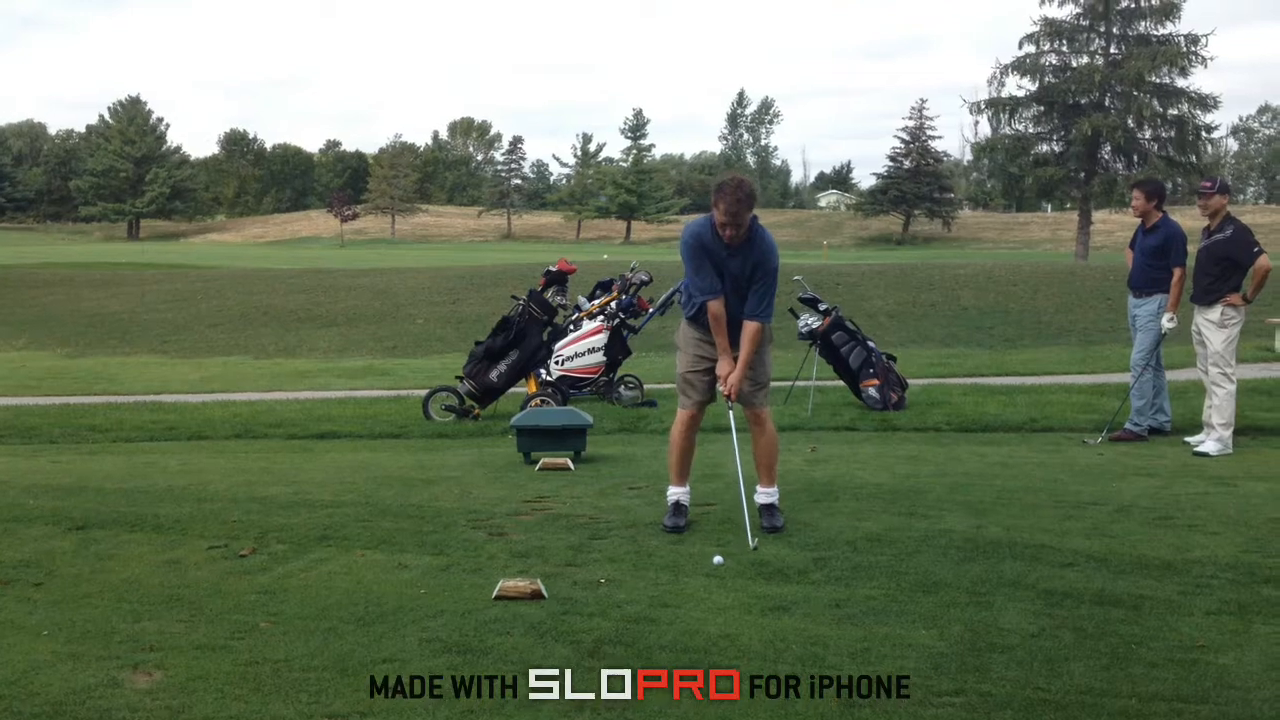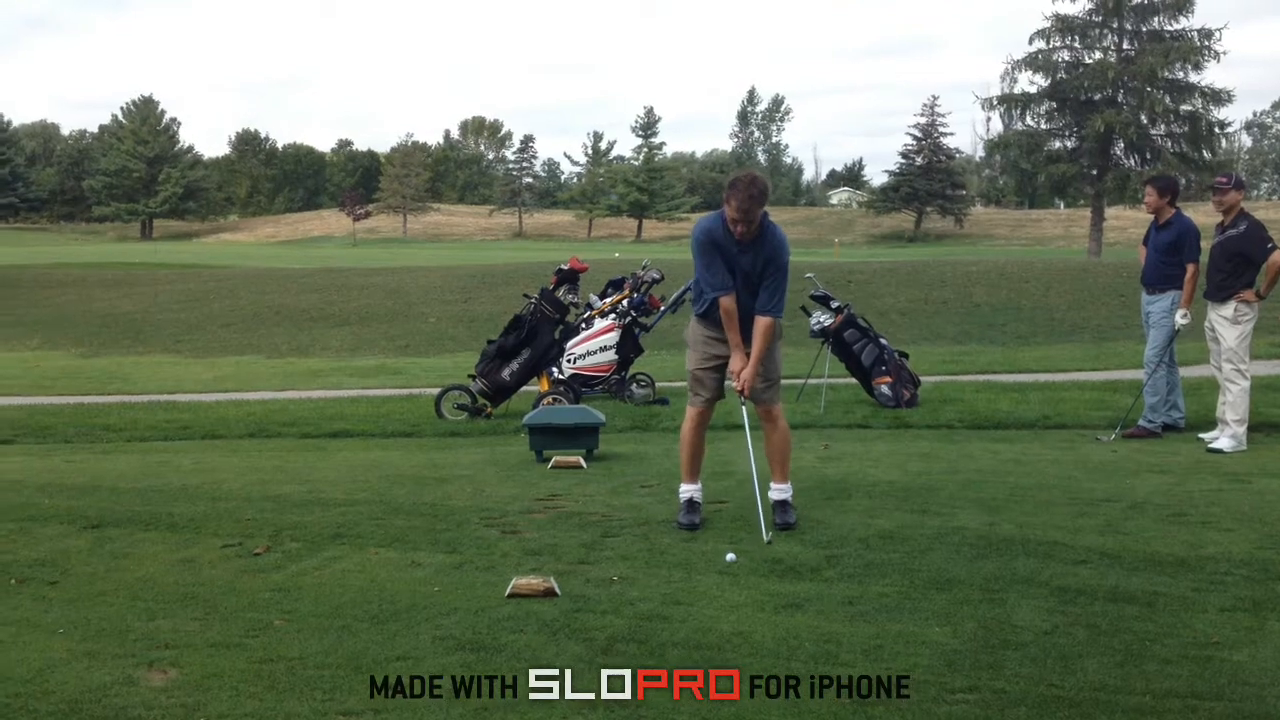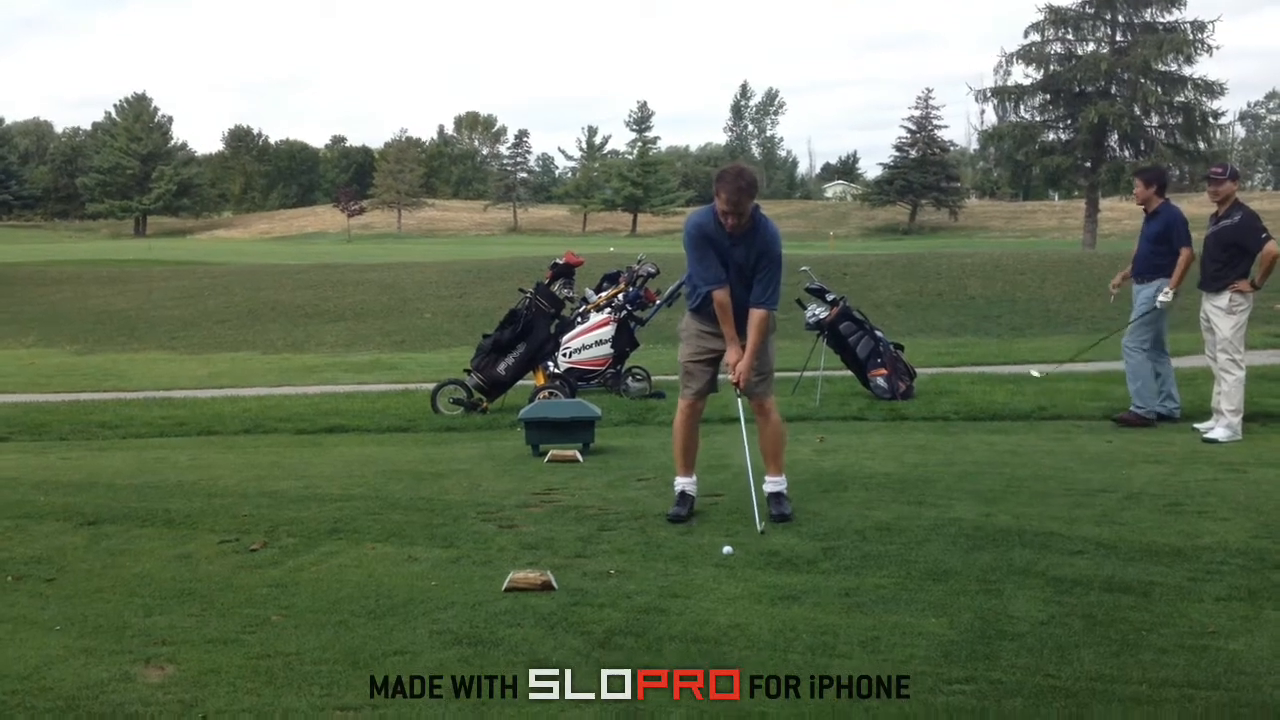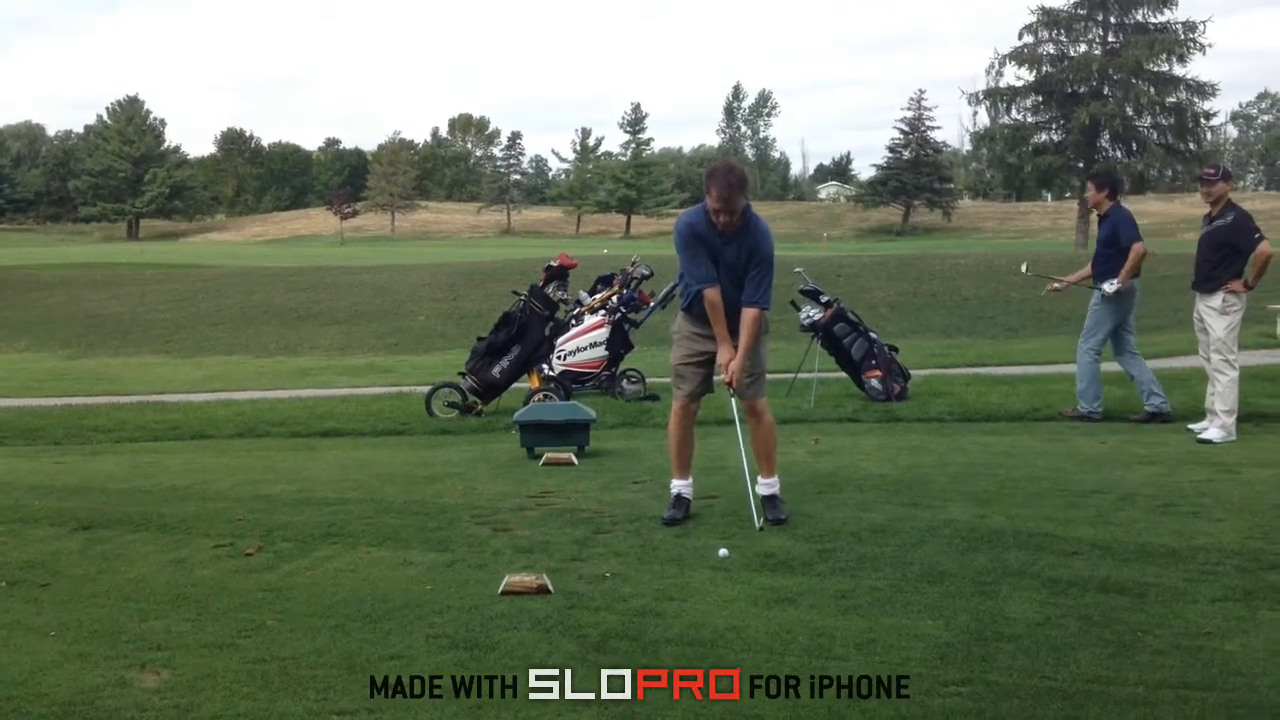
dt=0.5s
person 1, frame 1
left shoulder: (765, 247)
right shoulder: (695, 235)
left elbow: (756, 317)
right elbow: (711, 301)
left wrist: (740, 369)
right wrist: (723, 356)
left hip: (748, 333)
right hip: (700, 330)
left knee: (759, 413)
right knee: (688, 414)
left ankle: (767, 497)
right ankle: (677, 497)
person 1, frame 2
left shoulder: (776, 243)
right shoulder: (705, 231)
left elbow: (767, 312)
right elbow: (723, 297)
left wrist: (752, 363)
right wrist: (735, 352)
left hip: (759, 328)
right hip: (710, 326)
left knee: (771, 410)
right knee: (698, 411)
left ankle: (781, 494)
right ankle: (690, 495)
person 1, frame 3
left shoulder: (768, 235)
right shoulder: (697, 225)
left elbow: (762, 304)
right elbow: (716, 290)
left wrist: (748, 357)
right wrist: (730, 344)
left hip: (753, 322)
right hip: (704, 321)
left knee: (764, 403)
right knee: (689, 403)
left ankle: (775, 486)
right ankle: (684, 488)
person 1, frame 4
left shoulder: (759, 235)
right shoulder: (688, 225)
left elbow: (754, 303)
right elbow: (708, 289)
left wrist: (740, 355)
right wrist: (721, 345)
left hip: (745, 324)
right hip: (696, 324)
left knee: (756, 405)
right knee: (683, 406)
left ankle: (769, 488)
right ankle: (681, 491)
person 2, frame 1
left shoulder: (1235, 231)
right shoulder: (1207, 231)
left elbow: (1264, 265)
left wrist: (1247, 297)
right wrist: (1199, 308)
left hip: (1222, 313)
right hip: (1201, 312)
left knee: (1221, 375)
right knee: (1208, 375)
left ankle: (1221, 439)
right ankle: (1210, 431)
person 2, frame 2
left shoulder: (1249, 227)
right shoulder: (1220, 228)
left hip: (1236, 310)
right hip: (1214, 308)
left knee: (1235, 372)
right knee: (1222, 372)
left ankle: (1236, 435)
right ankle: (1224, 427)
person 2, frame 3
left shoulder: (1243, 217)
right shoulder: (1215, 218)
left wrist: (1255, 284)
left hip: (1230, 300)
right hip: (1209, 298)
left knee: (1229, 361)
right knee: (1216, 361)
left ankle: (1231, 425)
right ankle: (1219, 417)
person 2, frame 4
left shoulder: (1236, 218)
right shoulder: (1208, 219)
left elbow: (1265, 251)
left wrist: (1248, 284)
left hip: (1224, 300)
right hip: (1202, 298)
left knee: (1223, 361)
right knee: (1210, 362)
left ankle: (1225, 426)
right ankle: (1213, 418)
person 3, frame 1
left shoulder: (1172, 231)
right shoulder: (1142, 227)
left elbow: (1179, 274)
left wrist: (1171, 312)
left hip: (1154, 303)
right hip: (1135, 300)
left knee: (1140, 362)
right knee: (1151, 363)
left ankle: (1137, 426)
right ankle: (1159, 420)
person 3, frame 2
left shoulder: (1185, 227)
right shoulder: (1155, 224)
left elbow: (1192, 270)
left wrist: (1184, 308)
left hip: (1168, 299)
right hip: (1148, 297)
left knee: (1154, 359)
right knee: (1164, 360)
left ankle: (1151, 423)
right ankle: (1173, 417)
person 3, frame 3
left shoulder: (1172, 215)
right shoulder: (1150, 215)
left elbow: (1187, 254)
left wrist: (1170, 289)
right wrist: (1123, 275)
left hip: (1157, 288)
right hip: (1142, 287)
left knee: (1133, 344)
right knee: (1156, 349)
left ankle: (1142, 409)
right ankle: (1168, 407)
person 3, frame 4
left shoulder: (1119, 217)
right shoulder: (1108, 219)
left elbow: (1139, 250)
right elbow: (1100, 262)
left wrist: (1120, 280)
right wrist: (1069, 280)
left hip: (1113, 291)
right hip: (1115, 291)
left knee: (1089, 347)
right knee: (1126, 352)
left ankle: (1089, 408)
right ankle: (1158, 405)
